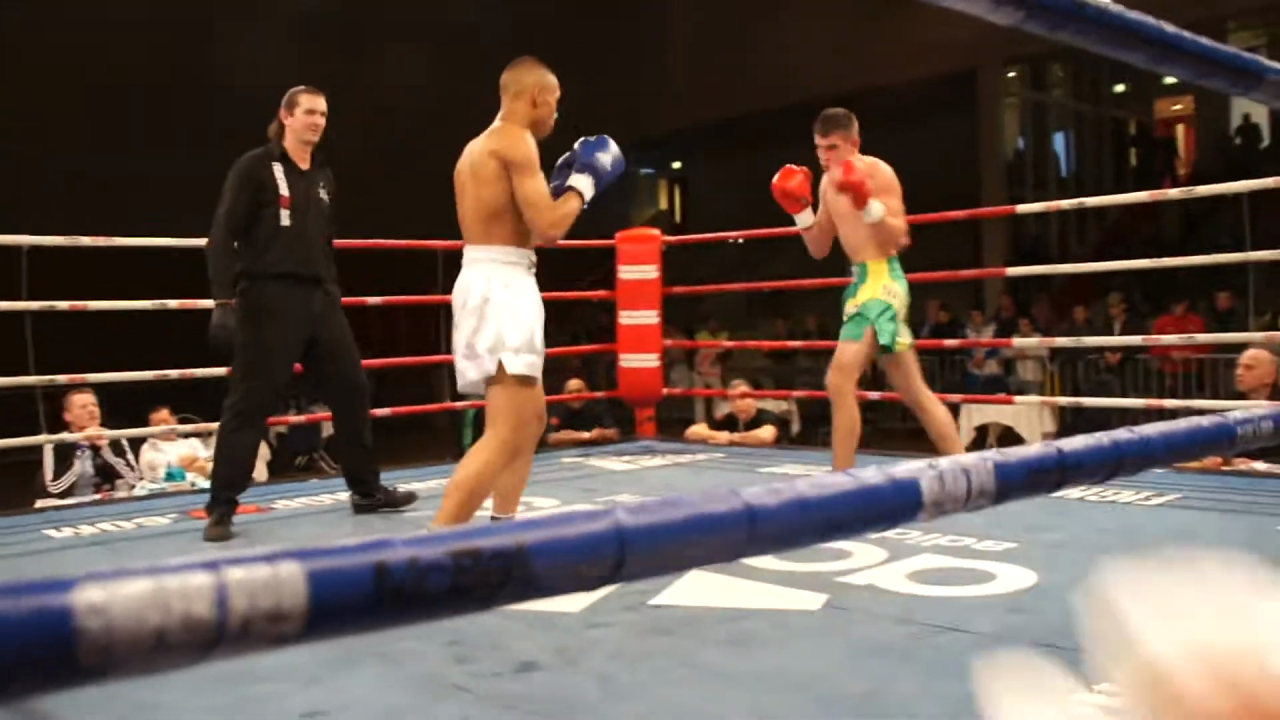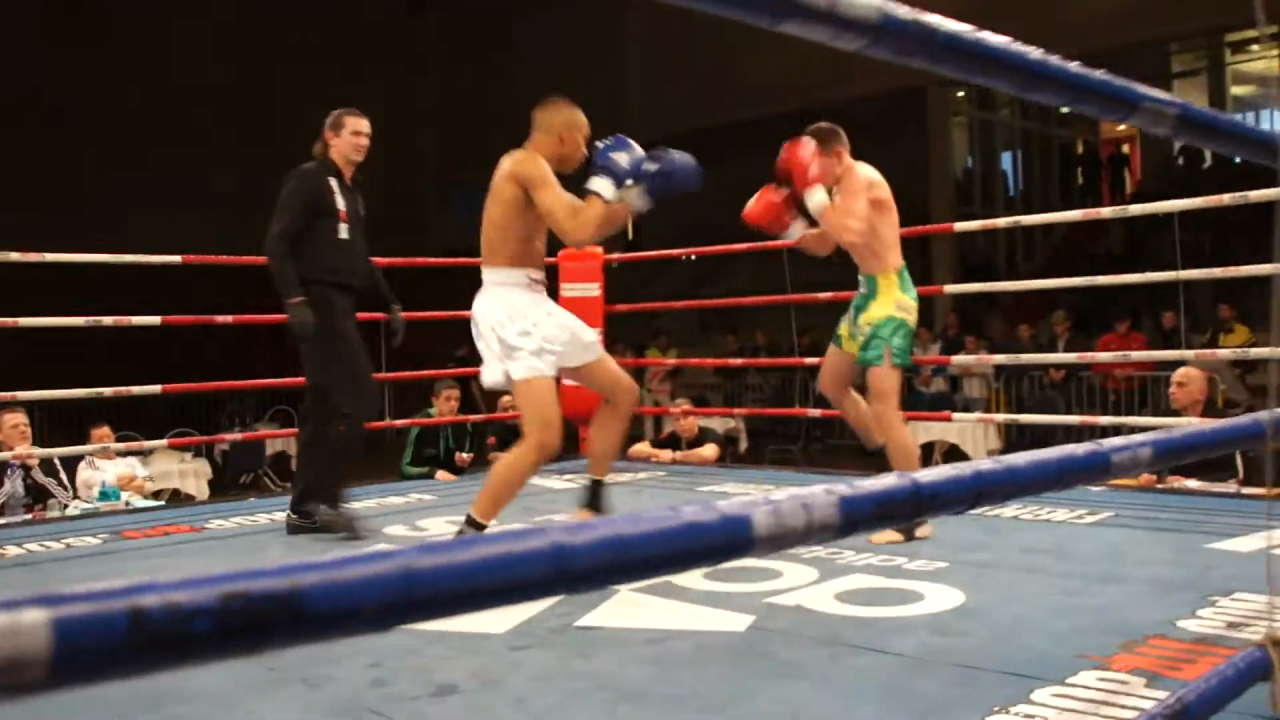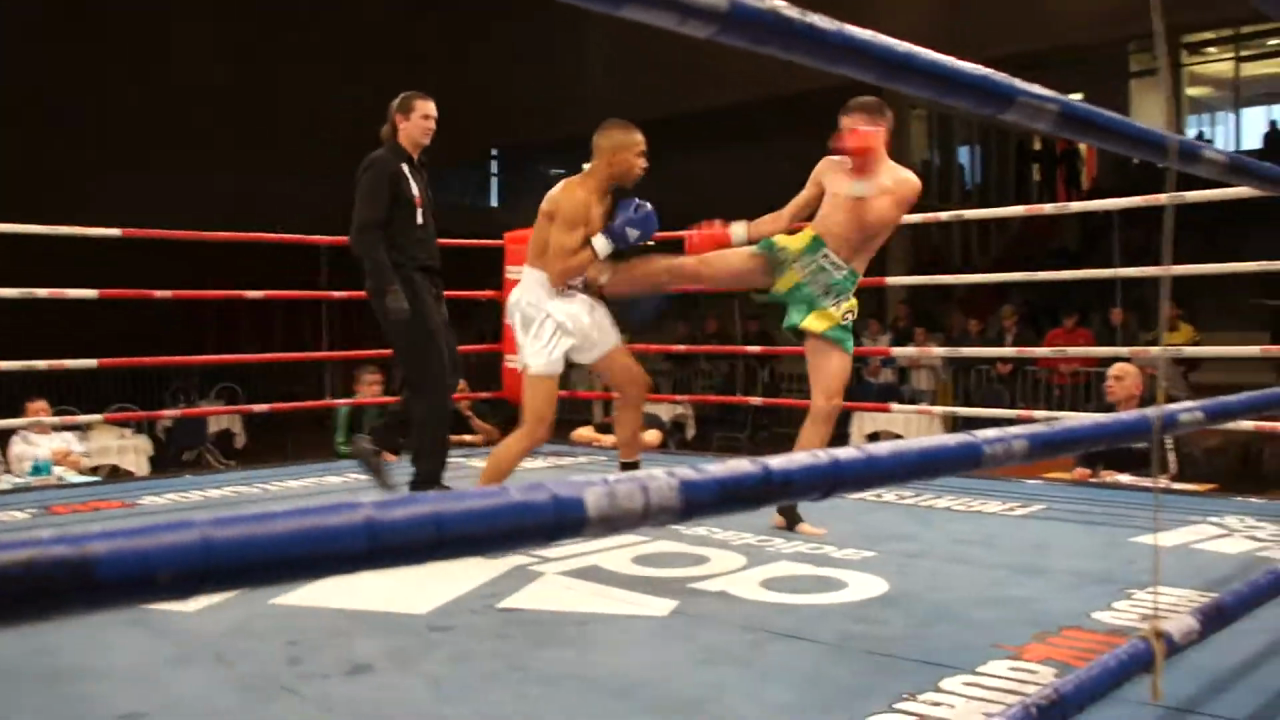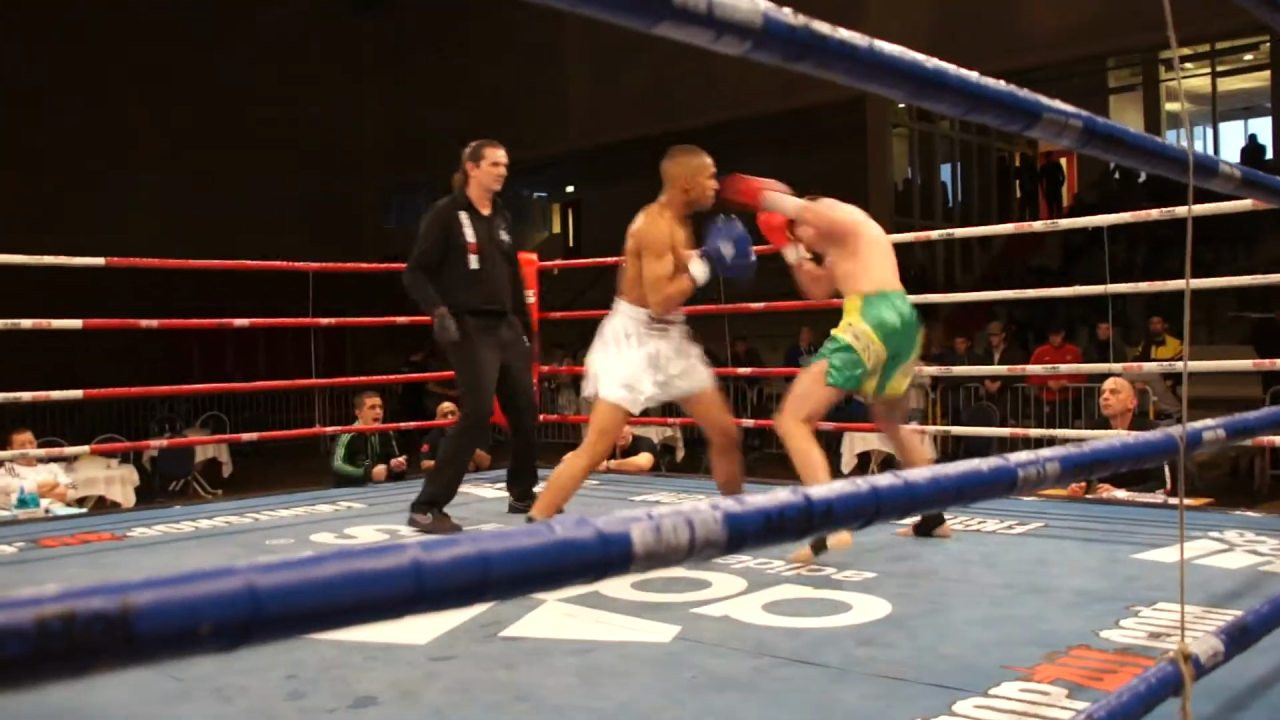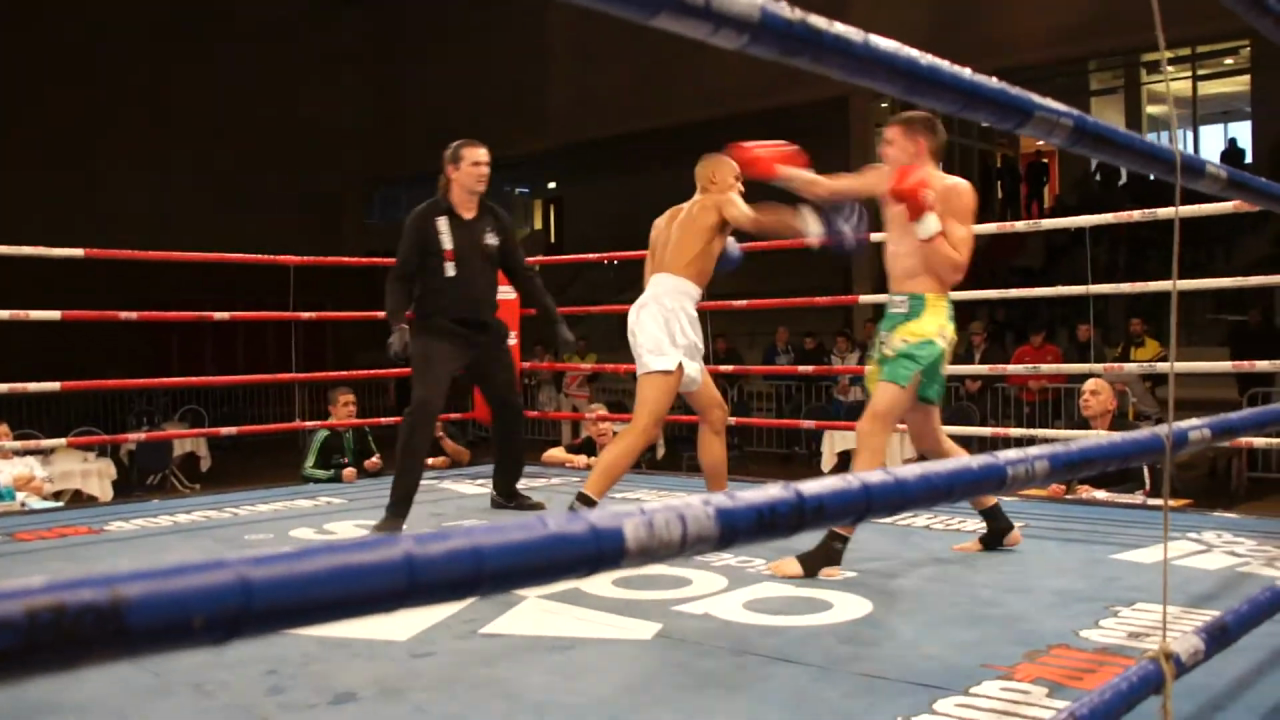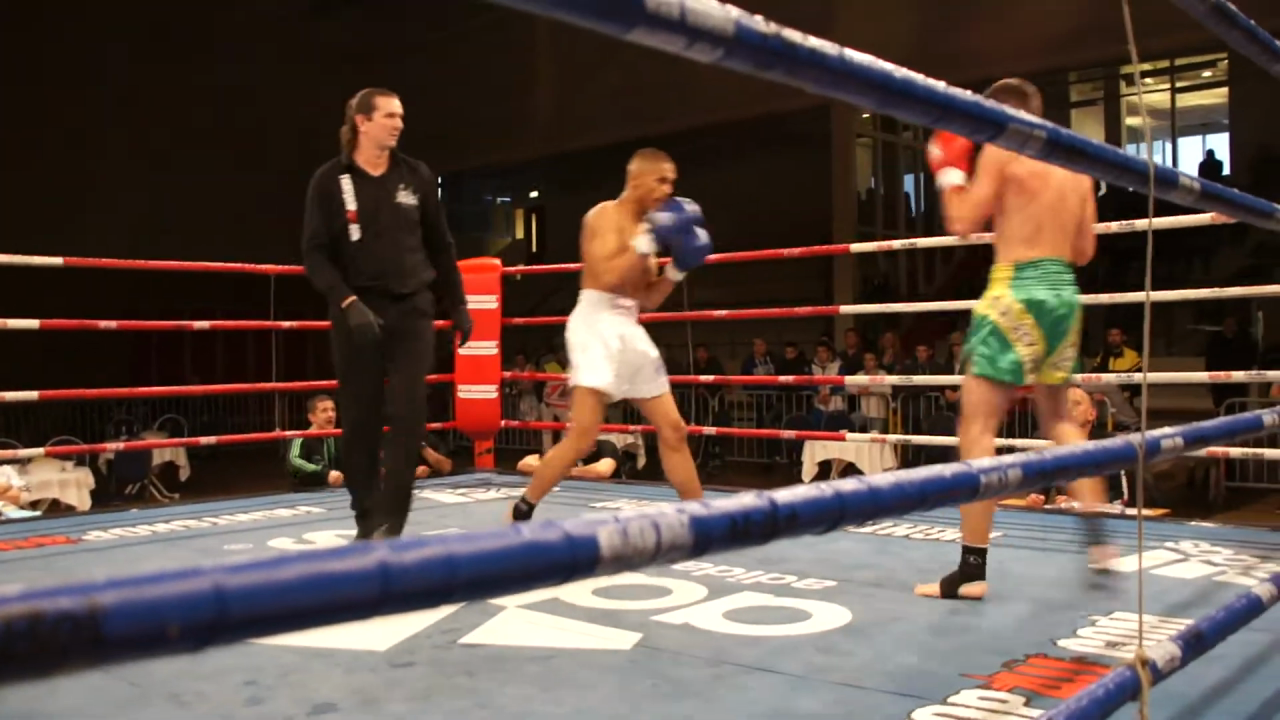
dt=0.5s
person 1, frame 1
left shoulder: (877, 173)
right shoulder: (828, 183)
left elbow: (899, 238)
right elbow: (819, 249)
left wrist: (866, 203)
right wrist: (799, 209)
left hip: (880, 281)
right hip: (863, 282)
left knee: (839, 382)
right knee: (914, 392)
person 1, frame 2
left shoulder: (864, 180)
right shoulder: (839, 186)
left elbow: (849, 235)
right elbow: (822, 245)
left wrist: (813, 190)
right wrist: (784, 220)
left hip: (889, 293)
right hip: (869, 293)
left knee: (884, 405)
right knee: (830, 384)
left ankle: (913, 517)
right ankle: (888, 458)
person 1, frame 3
left shoulder: (905, 182)
right shoulder: (830, 168)
left elbow: (869, 226)
right elbow: (787, 215)
left wrist: (861, 176)
right wrist: (732, 234)
left hip: (836, 290)
right hip: (800, 257)
left knee: (827, 405)
right knee: (695, 268)
left ankle: (788, 505)
right ankle: (606, 276)
person 1, frame 4
left shoulder: (828, 211)
right shoulder: (855, 221)
left elbow: (809, 210)
right elbow: (818, 290)
left wrist: (767, 197)
right wrist: (790, 249)
left hip: (868, 322)
right hip: (901, 316)
left knee: (791, 421)
right knee: (891, 423)
left ankle: (830, 532)
right ankle: (934, 516)
person 1, frame 5
left shoulder: (957, 192)
right shoulder: (889, 180)
left elbow: (954, 273)
right elbow: (827, 189)
left wrist: (924, 218)
right wrist: (778, 170)
left hip: (927, 319)
right hip: (897, 317)
left knee: (872, 431)
right knee: (927, 439)
left ankle: (829, 552)
right ankle: (1000, 526)
person 1, frame 6
left shoulder: (1000, 148)
left elbow: (965, 224)
right elbow: (1084, 251)
left wrist: (950, 169)
left hip: (1016, 293)
right hip: (1060, 292)
left knee: (976, 430)
right knee: (1061, 425)
left ankle: (972, 569)
right ankle: (1097, 534)
person 2, frame 1
left shoulder: (323, 177)
right shoulder: (255, 167)
right elbow: (222, 238)
left wrist: (333, 294)
right wrist: (223, 301)
left hip: (320, 298)
right hip: (270, 297)
left knee: (352, 390)
right knee: (250, 403)
left ankle: (366, 489)
right ankle: (221, 508)
person 2, frame 2
left shoulder: (351, 190)
right shoulder: (308, 181)
right elbow: (277, 244)
left wrist: (390, 302)
right wrist: (295, 299)
left hip: (339, 303)
right hip: (316, 301)
left knee: (327, 405)
right knee: (358, 396)
left ankle: (306, 506)
right ankle: (325, 498)
person 2, frame 3
left shoulder: (416, 169)
right shoulder: (382, 166)
right elbow: (364, 233)
left wrist: (436, 296)
right wrist: (391, 288)
left hip: (419, 284)
right hip: (400, 285)
left knee: (443, 374)
right knee: (431, 380)
left ankle: (375, 441)
right ankle: (427, 481)
person 2, frame 4
left shoulder: (502, 219)
right shoulder: (446, 214)
right elbow: (416, 273)
left wrist: (526, 332)
right wrist: (440, 312)
left hip: (503, 326)
right hip: (466, 328)
left knee: (525, 411)
right knee: (477, 413)
left ankle: (522, 493)
right ankle: (429, 507)
person 2, frame 5
left shoulder: (496, 220)
right shoulder: (426, 219)
left elbow: (521, 275)
right elbow: (401, 279)
left wrist: (556, 322)
right wrist: (399, 325)
left hip: (485, 331)
right hip: (438, 331)
left knee: (511, 411)
right knee: (424, 406)
left ankle: (505, 490)
right ankle: (396, 511)
person 2, frame 6
left shoulder: (417, 177)
right shoulder: (330, 180)
left elbow: (440, 248)
right elbow: (314, 255)
left wrist: (458, 308)
right wrist: (349, 302)
left hip: (412, 310)
right hip: (357, 314)
left knee: (408, 415)
right knee: (360, 423)
left ankle: (388, 524)
right ankle: (368, 520)
person 3, frame 1
left shoulder: (478, 146)
right shoulder: (515, 140)
right elbow: (548, 229)
left wrist: (562, 185)
right wrist: (587, 180)
left hip: (486, 282)
right hip: (501, 287)
left knee: (526, 428)
right knee: (504, 440)
person 3, frame 2
left shoulder: (531, 169)
right shoulder: (525, 167)
left elbow: (593, 227)
right elbow: (579, 232)
left wrist: (647, 189)
right wrist: (606, 180)
left hip: (536, 307)
right hip: (510, 308)
left knee: (622, 392)
right knee: (543, 438)
left ankle: (593, 500)
right ankle: (467, 539)
person 3, frame 3
left shoulder: (607, 190)
right shoulder: (572, 197)
right elbow: (558, 273)
right wrist: (610, 239)
left hip: (575, 301)
right hip: (543, 303)
left knee: (635, 382)
right knee: (536, 429)
person 3, frame 4
left shoulder: (677, 218)
right shoulder: (654, 227)
right elbow: (658, 301)
left wrist: (731, 257)
right wrist: (703, 264)
left hip: (668, 338)
right hip: (628, 338)
left knee: (726, 435)
right knee: (596, 450)
person 3, frame 5
left shoulder: (665, 218)
right shoulder: (718, 204)
right elbow: (755, 218)
left wrist: (711, 261)
right wrist: (818, 224)
left hip: (664, 311)
right hip: (666, 313)
left knee: (715, 413)
right knee: (645, 428)
right ankle: (578, 511)
person 3, frame 6
left shoulder: (647, 223)
right shoulder: (603, 216)
right elbow: (607, 278)
left wrist: (679, 267)
right wrist: (651, 236)
left hip: (631, 332)
right hip: (596, 325)
left knee: (673, 431)
right knee: (583, 436)
right ankle: (522, 514)
